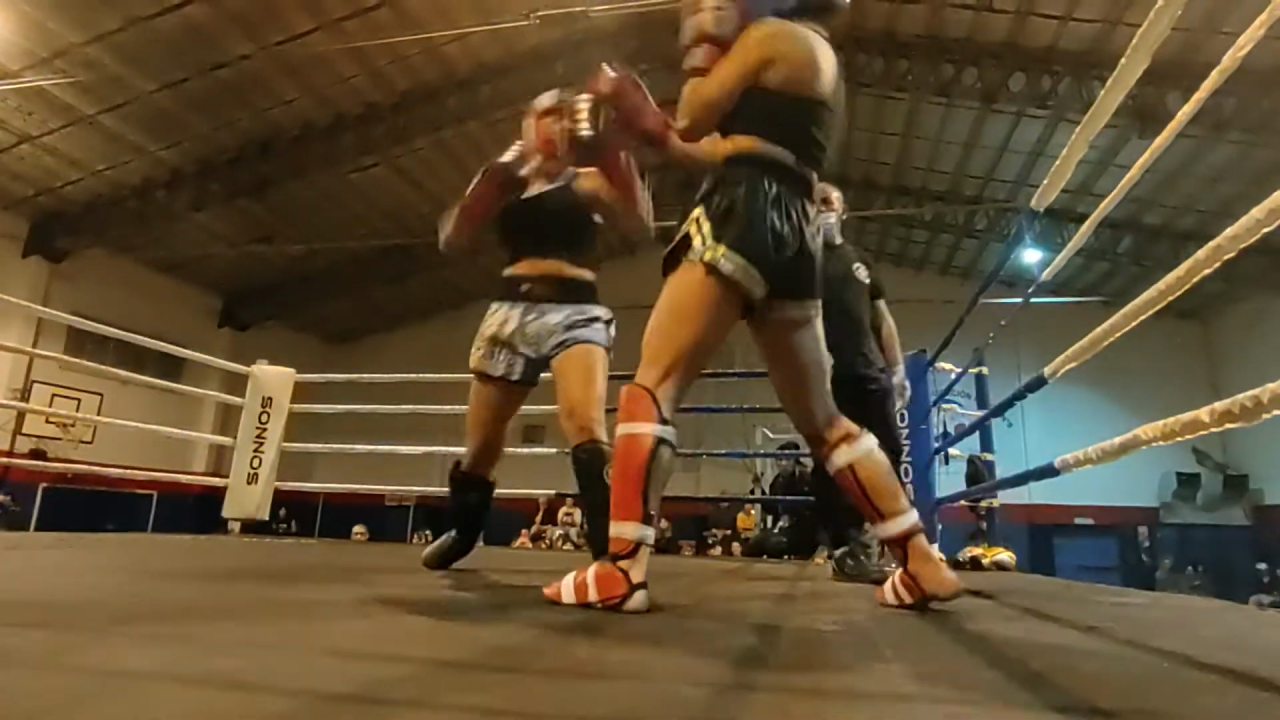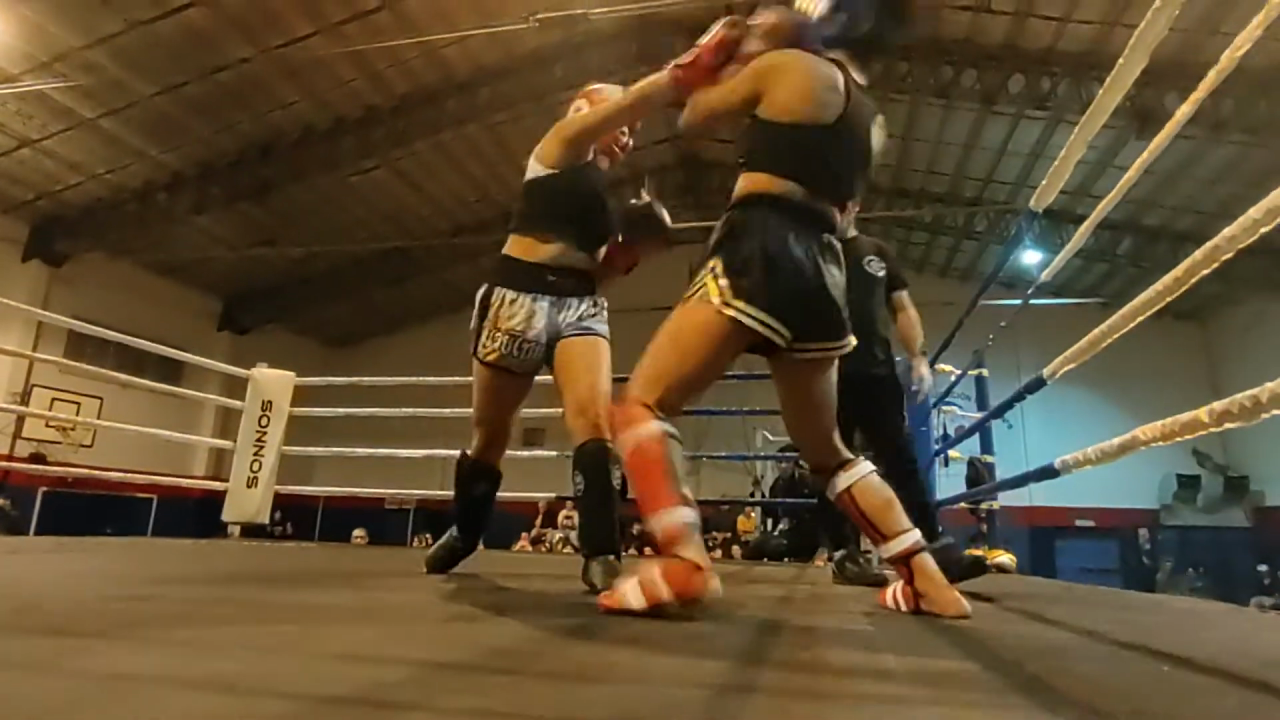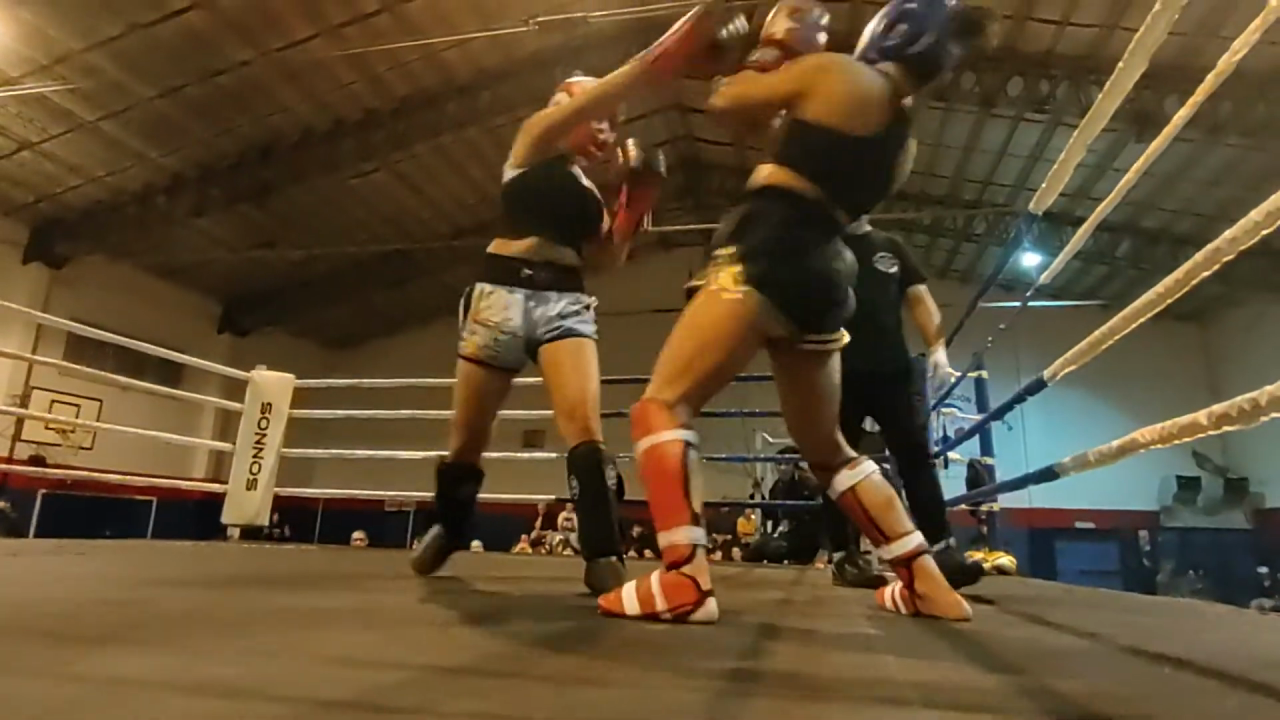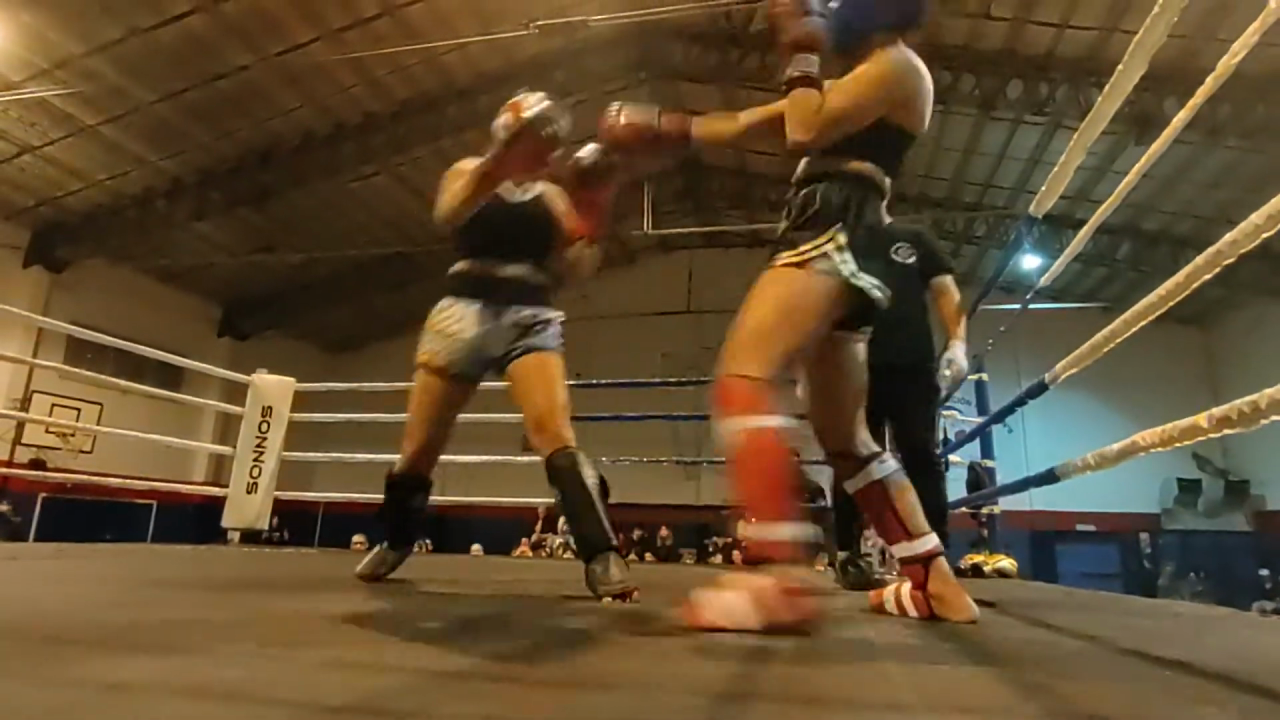
dt=0.2s
person 1, frame 1
right shoulder: (821, 65)
left elbow: (692, 120)
right wrist: (650, 122)
left hip: (737, 219)
right hip: (793, 237)
left knee: (653, 387)
right knee: (821, 416)
left ankle: (622, 569)
right ankle: (922, 564)
person 1, frame 2
left shoulder: (786, 65)
right shoulder: (873, 123)
left elbow: (693, 116)
left wrist: (749, 57)
left hip: (755, 264)
right hip: (820, 275)
left knee: (638, 405)
right knee: (826, 449)
left ankle: (682, 562)
right ankle: (928, 583)
person 1, frame 3
left shoulder: (832, 72)
right shoulder: (903, 139)
left elbow: (726, 101)
left hip: (766, 256)
right hip: (823, 273)
left knee: (660, 407)
right knee: (827, 447)
left ankle: (684, 577)
right ankle: (927, 583)
person 1, frame 4
left shoulder: (898, 66)
right shoulder: (860, 82)
left elbow: (808, 131)
right elbow: (741, 126)
left wrist: (802, 52)
right wrist: (667, 129)
left hip: (835, 235)
right hip: (835, 242)
left knee: (743, 381)
right knee: (848, 437)
left ankle: (783, 582)
right ankle: (935, 583)
person 2, frame 1
left shoulder: (589, 184)
right shoulder: (507, 187)
left elbow: (640, 224)
right elbow: (451, 240)
left wrist: (613, 158)
right wrist: (494, 178)
left hip: (577, 315)
right hip: (513, 315)
left knee: (586, 427)
right knee: (479, 447)
left ankle: (611, 552)
right ankle: (464, 532)
person 2, frame 2
left shoulder: (603, 189)
right shoulder: (561, 146)
right elbow: (629, 99)
left wrist: (639, 240)
left hip: (579, 306)
right hip: (518, 298)
left knee: (593, 422)
right knee: (489, 437)
left ankle: (602, 556)
right ankle: (464, 530)
person 2, frame 3
left shoulder: (589, 189)
right shoulder: (538, 140)
left elbow: (606, 256)
right elbow: (594, 95)
left wrist: (635, 200)
left hip: (566, 303)
right hip: (504, 295)
left knee: (583, 423)
right knee: (468, 437)
left ankle: (603, 557)
right ankle: (449, 527)
person 2, frame 4
left shoulder: (554, 197)
right shoulder: (469, 172)
left elbow: (579, 265)
right elbow: (449, 215)
left wrist: (593, 202)
right wrist: (501, 156)
left hip: (530, 318)
right hip: (465, 313)
left knee: (554, 433)
right knee: (419, 447)
left ankle: (600, 559)
right ankle: (397, 540)
person 3, frame 1
left shoulder: (858, 259)
left elbow: (881, 316)
left wrist: (897, 367)
left hip: (865, 371)
left knee: (888, 452)
left ankle: (853, 534)
right ankle: (844, 550)
person 3, frame 2
left shoulder: (877, 251)
left elbow: (902, 308)
left wrist: (919, 357)
left hip: (878, 371)
left knee: (901, 460)
left ankle: (936, 546)
right ankle: (845, 555)
person 3, frame 3
left shoulder: (890, 247)
left elbow: (920, 299)
left wrist: (938, 347)
left hip: (894, 369)
right hip: (838, 373)
left knee: (916, 454)
left ankle: (941, 549)
right ankle: (846, 555)
person 3, frame 4
left shoulder: (913, 238)
left elbow: (945, 291)
left wrist: (957, 342)
left hip: (914, 366)
left knee: (922, 459)
right ankle: (848, 556)
